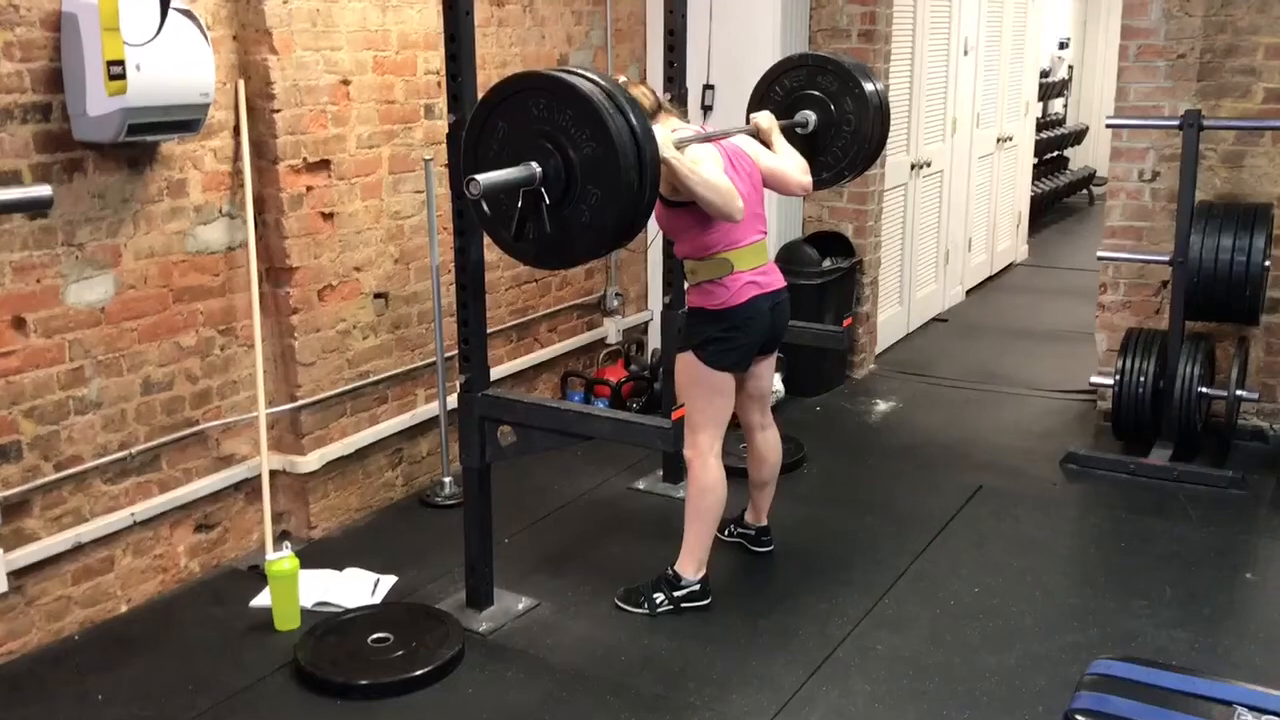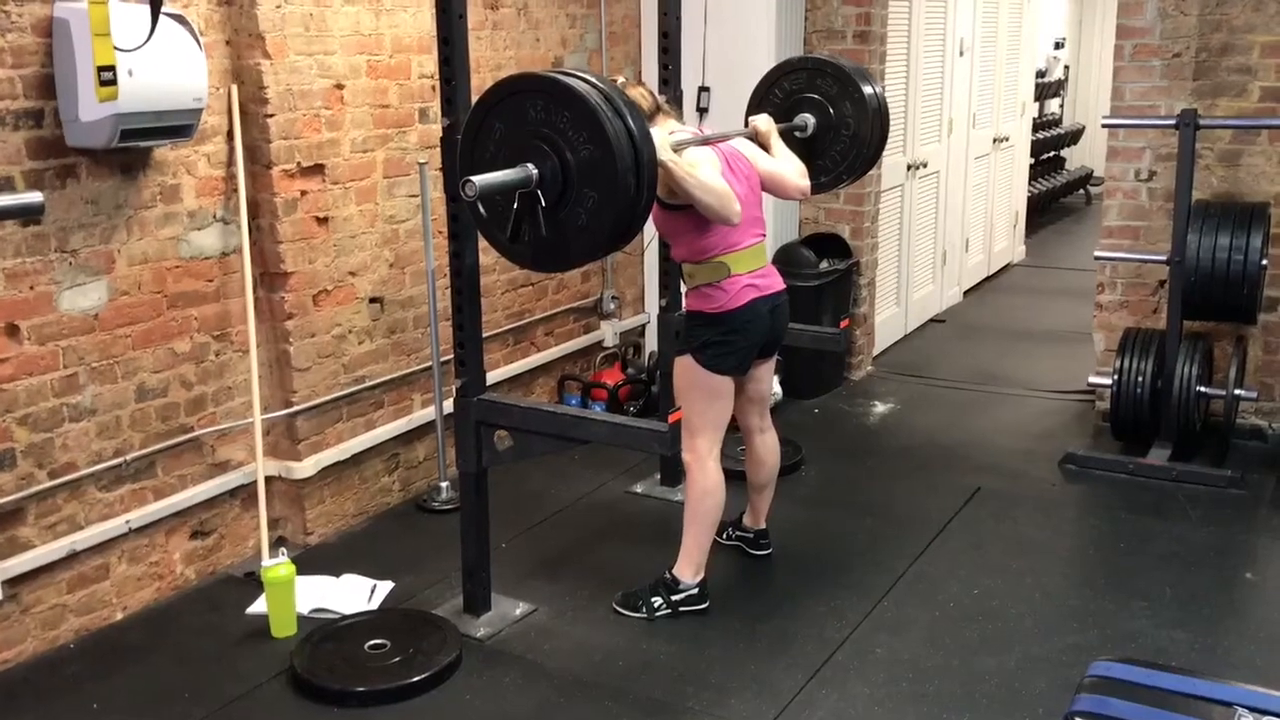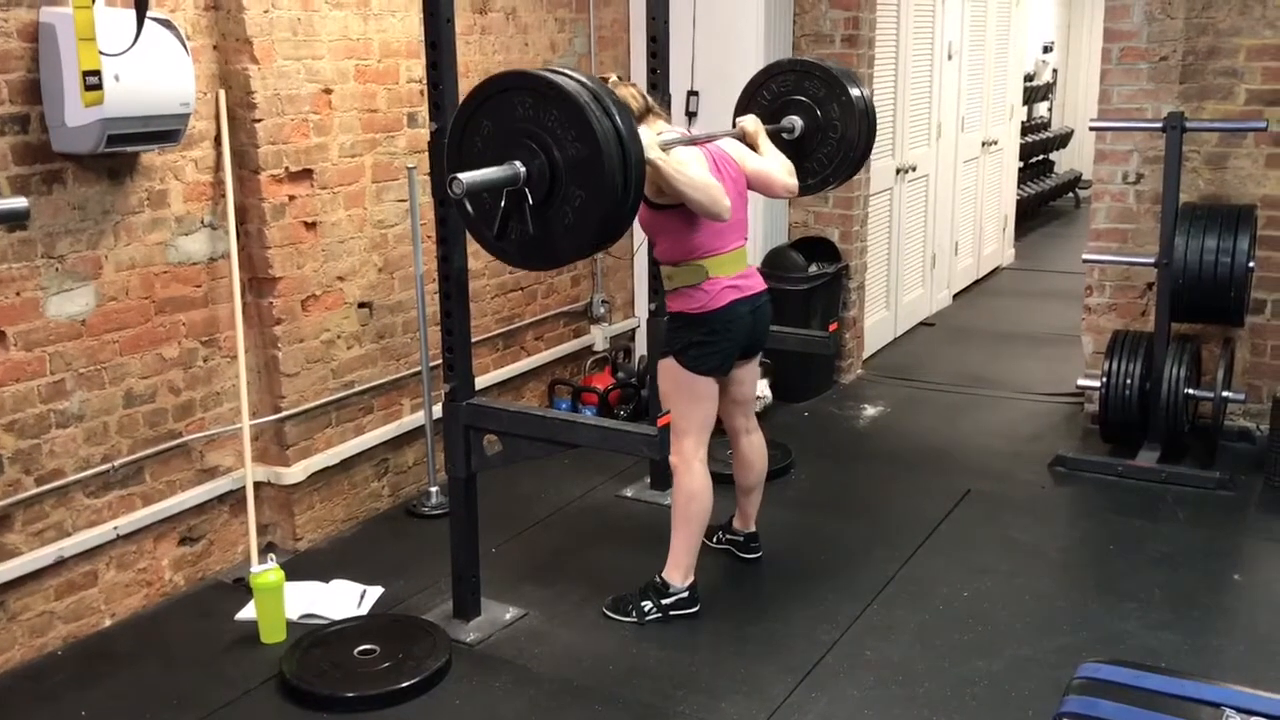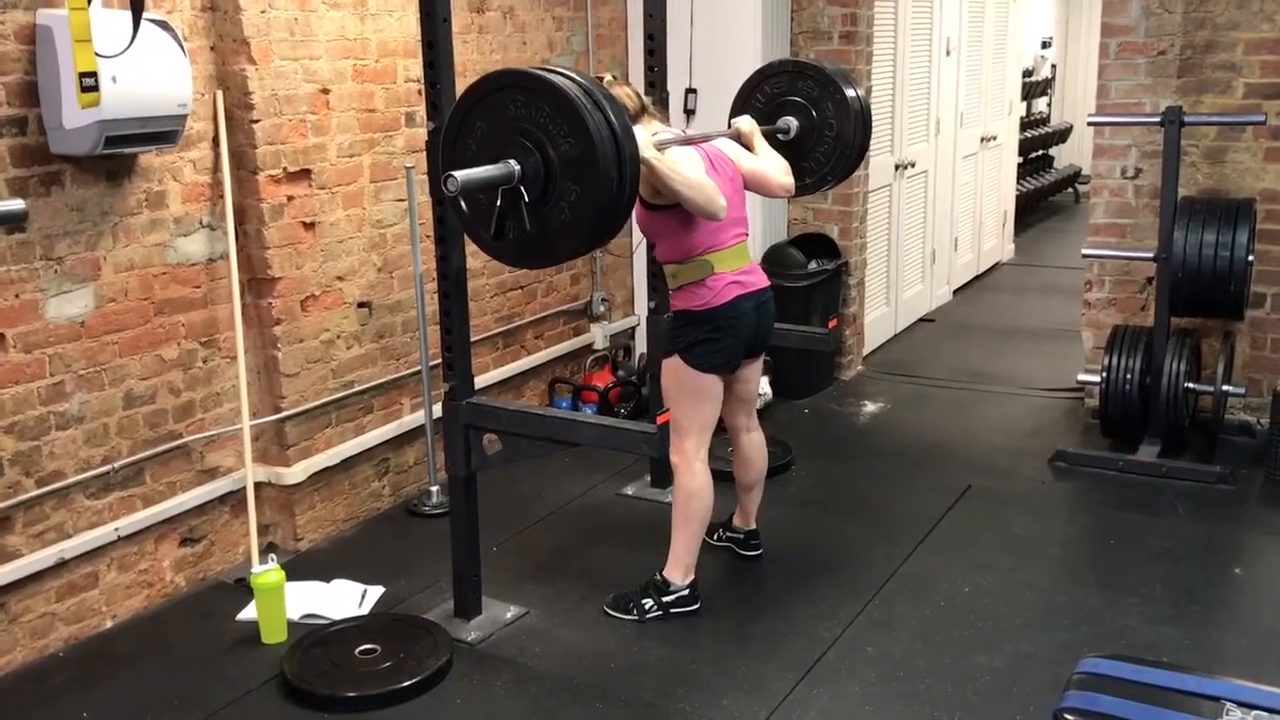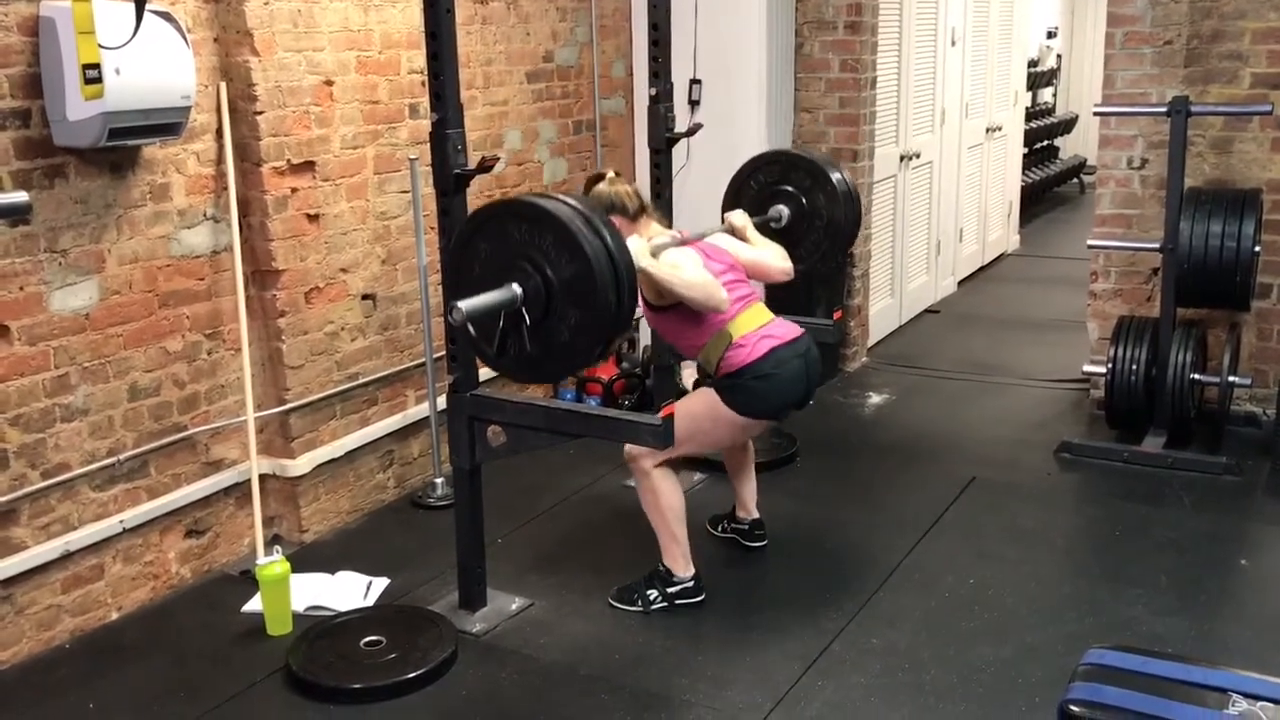
dt=0.7s
person 1, frame 1
left shoulder: (681, 157)
right shoulder: (735, 140)
left elbow: (731, 206)
right elbow: (801, 180)
left wrist: (668, 156)
right wrist: (773, 131)
left hip: (724, 310)
right hip: (770, 296)
left knee: (702, 446)
right knee: (757, 418)
left ankle: (688, 579)
right ankle: (756, 524)
person 1, frame 2
left shoulder: (678, 160)
right shoulder: (733, 143)
left elbow: (728, 209)
right elbow: (799, 184)
left wrist: (665, 158)
right wrist: (771, 135)
left hip: (723, 314)
right hip: (770, 299)
left knee: (700, 450)
right knee: (756, 422)
left ankle: (685, 584)
right ankle: (754, 527)
person 1, frame 3
left shoulder: (663, 164)
right shoulder: (720, 144)
left elbow: (717, 205)
right elbow: (787, 183)
left wrist: (653, 157)
right wrist: (758, 136)
left hip: (704, 316)
right hip: (751, 302)
left knee: (687, 452)
right knee: (743, 424)
left ankle: (676, 587)
right ankle: (744, 530)
person 1, frame 4
left shoulder: (661, 161)
right shoulder: (717, 145)
left elbow: (713, 203)
right elbow: (784, 183)
left wrist: (648, 157)
right wrist: (754, 136)
left hip: (713, 313)
right hip: (756, 299)
left knee: (688, 450)
right knee: (742, 422)
left ankle: (677, 585)
right ankle: (744, 528)
person 1, frame 5
left shoulder: (660, 260)
right shoulder: (708, 240)
left elbow: (716, 298)
right elbow: (783, 268)
left wrist: (644, 265)
right wrist: (747, 229)
left hip: (765, 375)
right hip: (799, 355)
left knee: (645, 453)
right knee: (724, 416)
left ankle: (679, 579)
right ankle: (747, 519)
